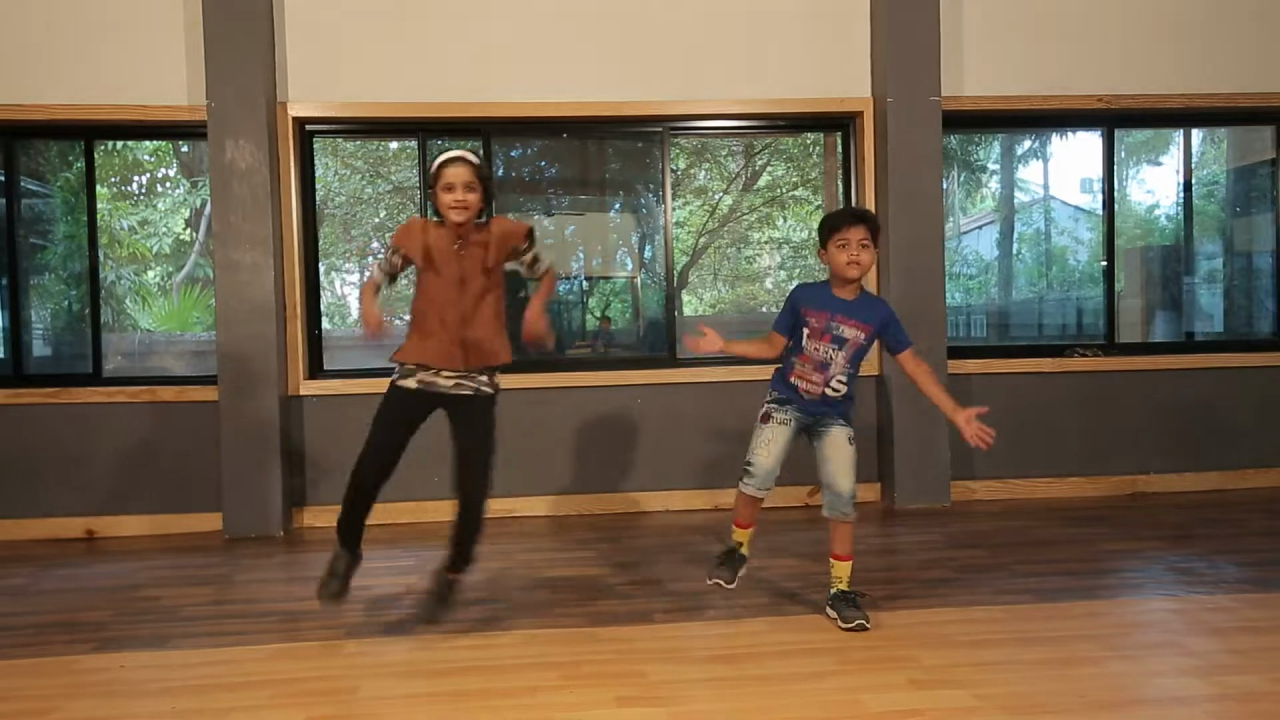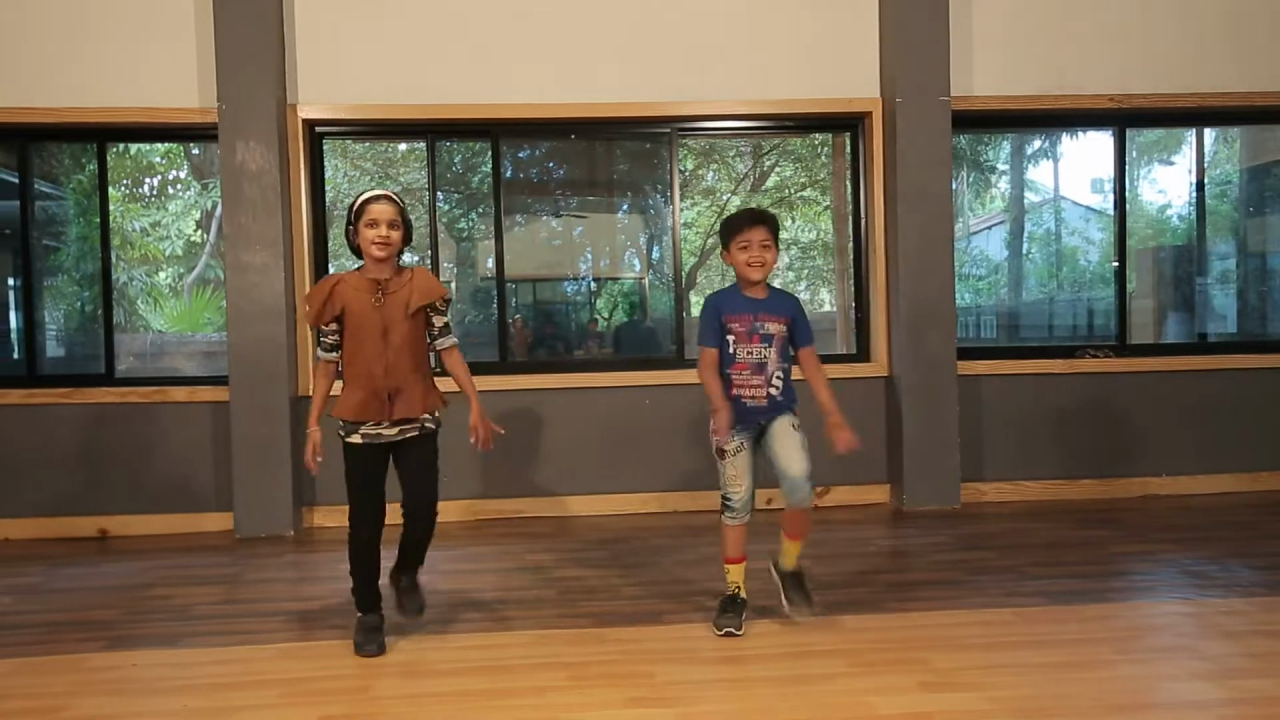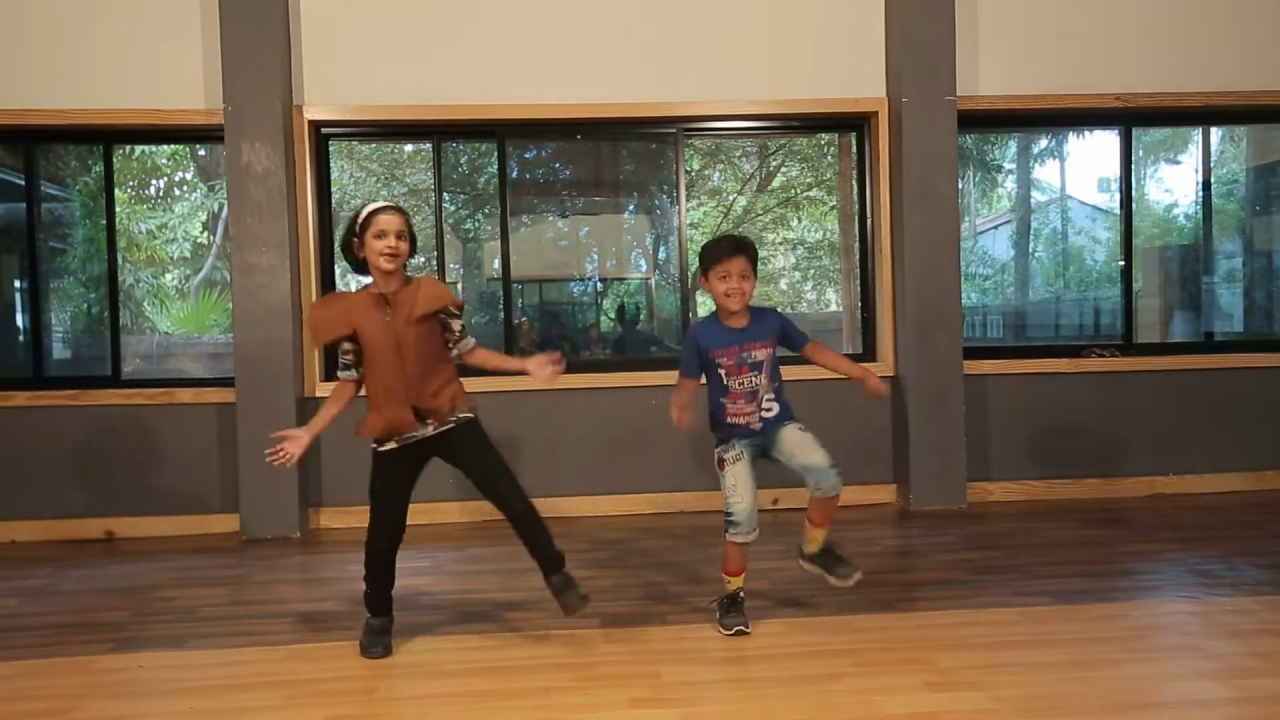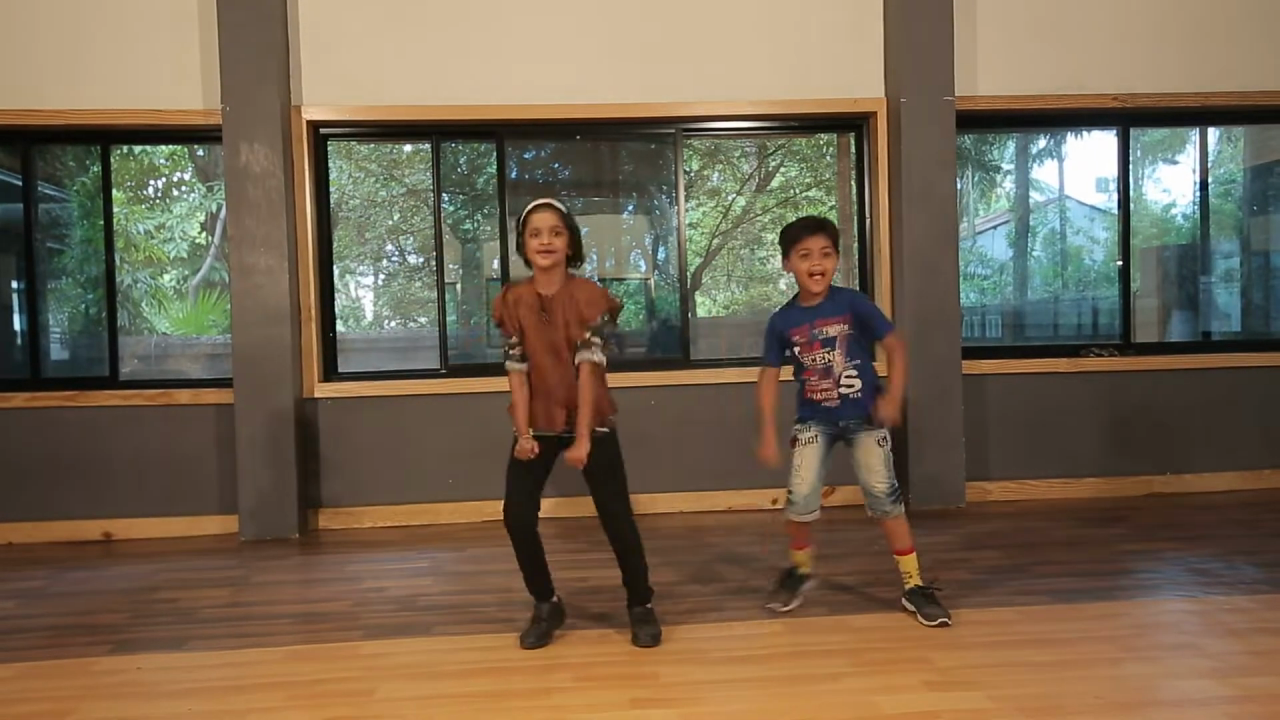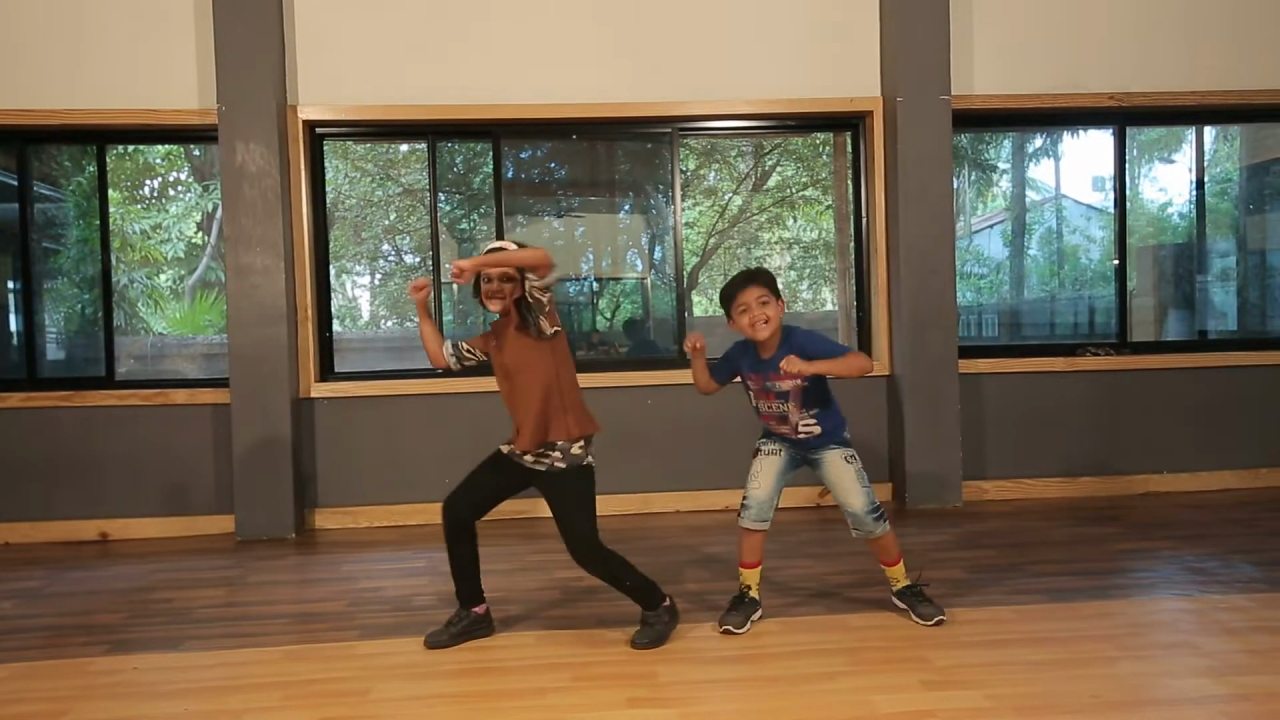
dt=0.5s
person 1, frame 1
left shoulder: (502, 236)
right shoulder: (418, 236)
left elbow: (544, 270)
right elbow: (378, 277)
left wrist: (537, 306)
right wrist: (368, 299)
left hip: (475, 380)
right hip: (420, 371)
left knee: (474, 485)
right knee: (372, 466)
left ankle: (452, 572)
right ankle: (346, 550)
person 1, frame 2
left shoulder: (423, 287)
right shoulder: (338, 292)
left elbow: (447, 349)
right elbow: (327, 361)
left wrist: (475, 404)
right wrist: (313, 425)
left hip: (415, 418)
right hip: (361, 423)
left knee: (422, 511)
right knee: (365, 521)
left ankle: (407, 574)
right ankle: (368, 613)
person 1, frame 3
left shoulder: (432, 295)
right shoulder: (348, 311)
left elbow: (466, 352)
right elbow: (346, 386)
left wrist: (526, 365)
right wrist: (308, 433)
left hip: (452, 417)
right hip: (396, 432)
left knee: (510, 498)
right knee: (384, 531)
left ankle: (557, 573)
right ankle: (378, 617)
person 1, frame 4
left shoulder: (588, 296)
right shoulder: (515, 301)
left elbow: (590, 366)
right elbow: (516, 370)
left wrist: (583, 437)
right wrist: (523, 433)
left hip: (590, 423)
right hip: (539, 425)
left knee: (616, 517)
right knee: (516, 513)
left ankle: (641, 606)
right ankle: (546, 605)
person 1, frame 5
left shoulder: (536, 309)
right shoulder: (491, 337)
left elbow: (543, 262)
right elbow: (442, 357)
left wrist: (477, 262)
right wrist: (423, 310)
left hip: (566, 451)
right hip: (520, 450)
left knee: (584, 550)
right knee: (456, 512)
left ankle: (659, 607)
right ankle: (472, 612)
person 2, frame 1
left shoulder: (879, 312)
right shoulder: (804, 295)
left elbow: (913, 364)
right elbow: (773, 347)
left wrist: (957, 415)
right wrist: (724, 346)
left hip: (834, 415)
right hip: (786, 402)
left knee: (842, 499)
right knee: (757, 476)
left ankle: (840, 594)
right ankle: (738, 547)
person 2, frame 2
left shoulder: (788, 305)
right shoulder: (717, 305)
left elbow: (809, 363)
right elbow: (707, 363)
left wrist: (835, 418)
right wrist: (720, 409)
left hip: (778, 412)
right hip: (735, 417)
left knee: (799, 488)
right knee: (736, 503)
left ankle: (788, 569)
right ankle: (734, 593)
person 2, frame 3
left shoulder: (771, 321)
right shoulder: (701, 335)
left elbow: (813, 350)
right elbow: (687, 384)
left wrist: (862, 374)
right wrist: (679, 408)
left hip: (779, 424)
right hip: (731, 436)
left knee: (824, 475)
right knee: (742, 521)
left ankle: (814, 547)
right ankle: (732, 595)
person 2, frame 4
left shoulder: (853, 303)
right shoulder: (783, 321)
left elbow: (894, 346)
right elbow: (768, 378)
left wrist: (893, 395)
right wrist: (768, 433)
left hip: (863, 416)
right hip: (813, 420)
left knee: (885, 499)
right knee: (801, 500)
left ankle: (915, 587)
right ankle: (799, 571)
person 2, frame 5
left shoulder: (804, 342)
right shoulder: (737, 357)
left elbow: (862, 363)
right elbow: (709, 387)
left wrist: (809, 368)
right wrist: (697, 358)
left hip: (826, 438)
right hip: (778, 441)
left knee: (867, 514)
right knee: (754, 510)
left ankle: (905, 586)
right ankle: (748, 596)
